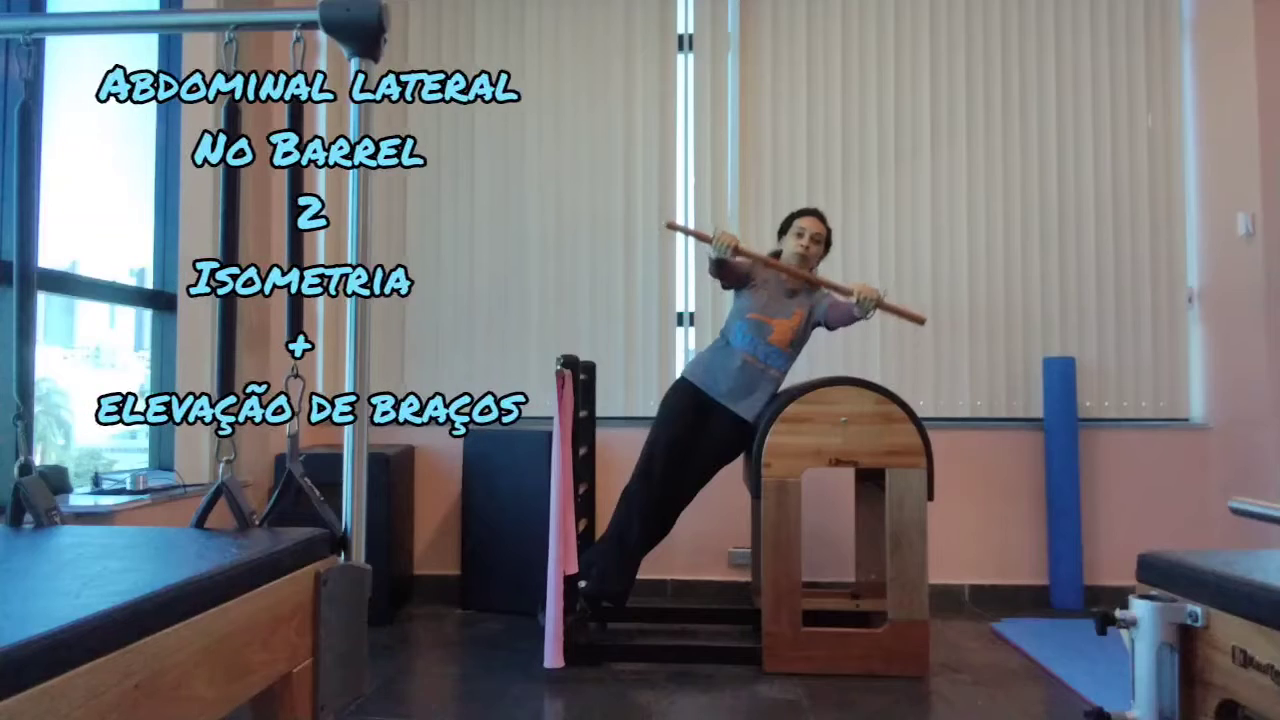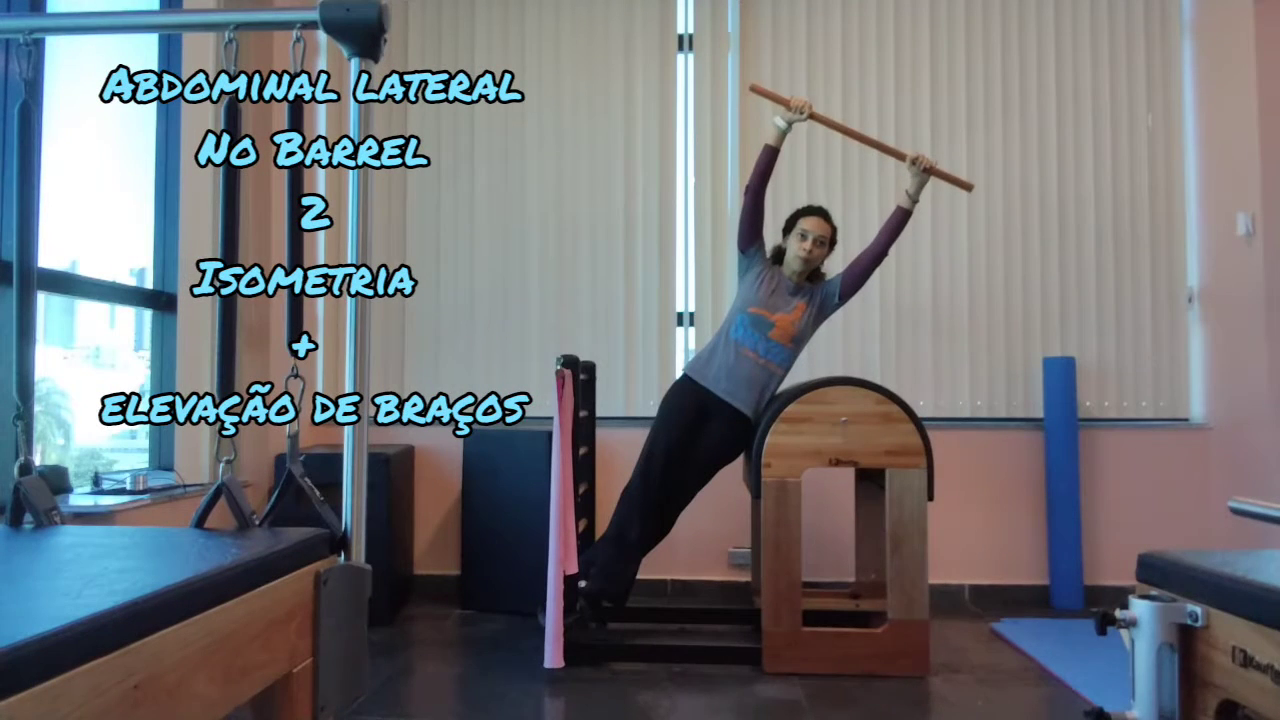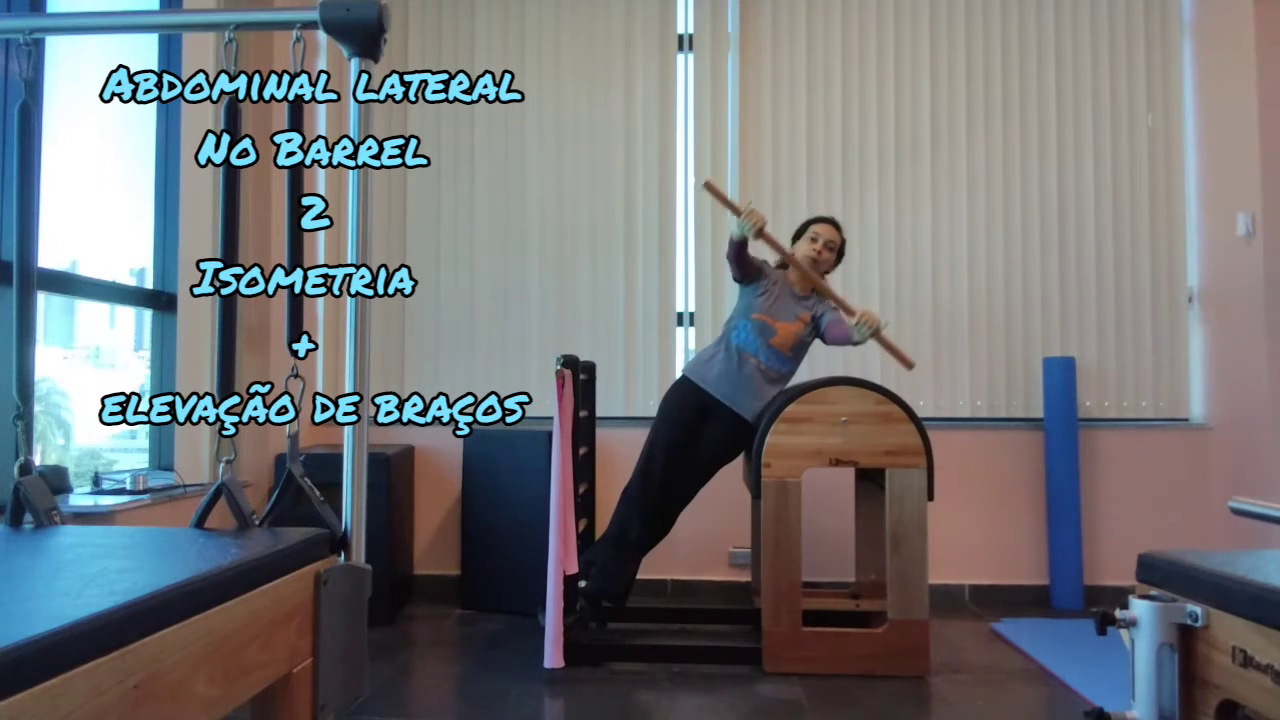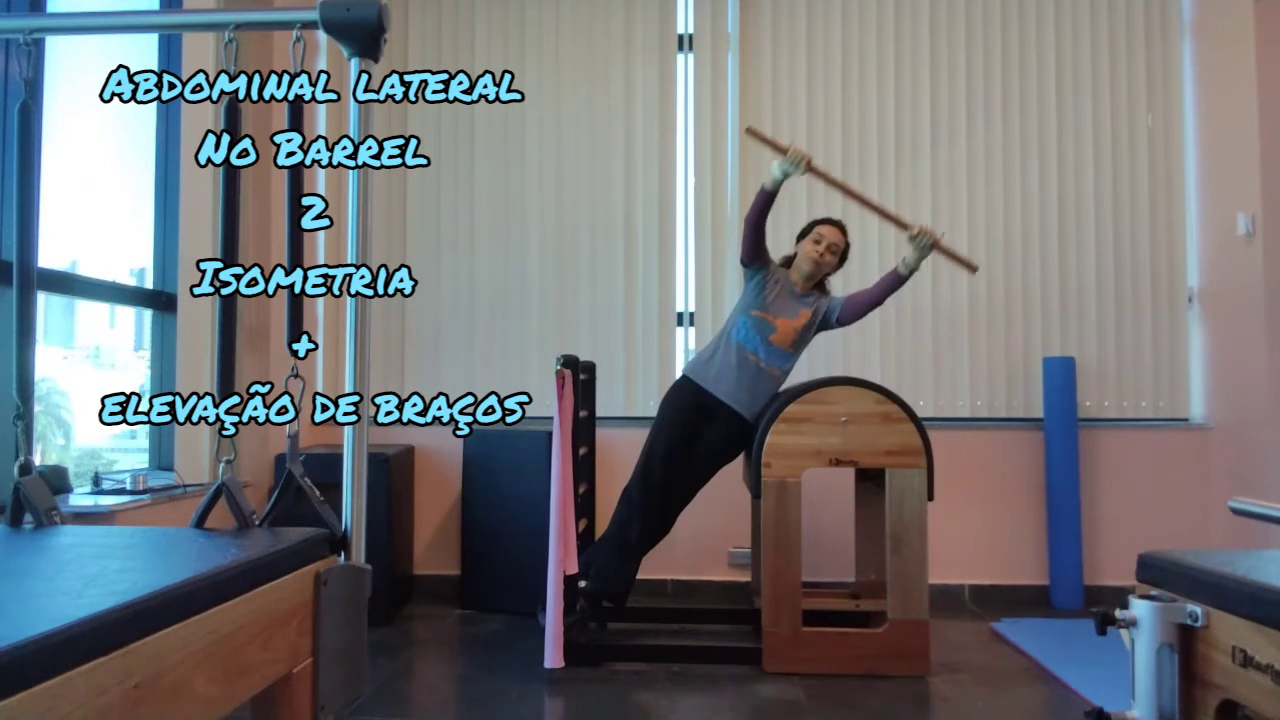
dt=1s
person 1, frame 1
left shoulder: (814, 302)
right shoulder: (753, 276)
left elbow: (839, 315)
right elbow: (721, 272)
left wrist: (862, 306)
right wrist: (719, 251)
left hip: (741, 414)
right hip: (697, 387)
left knee: (670, 500)
right knee: (648, 484)
left ankle: (602, 588)
right ankle: (593, 580)
person 1, frame 2
left shoulder: (823, 297)
right shoulder: (756, 267)
left elbow: (876, 252)
right elbow: (753, 196)
left wrist: (913, 193)
right wrist: (781, 128)
left hip: (740, 413)
right hip: (697, 386)
left knee: (671, 499)
right knee: (647, 483)
left ankle: (599, 588)
right ankle: (591, 579)
person 1, frame 3
left shoulder: (821, 310)
right shoulder: (761, 277)
left elbow: (837, 333)
right elbow: (736, 261)
left wrist: (859, 331)
right wrist: (741, 234)
left hip: (741, 415)
right hip: (698, 386)
left knee: (670, 499)
right knee: (647, 484)
left ankle: (599, 589)
right ankle: (590, 580)
person 1, frame 4
left shoulder: (822, 310)
right shoulder: (763, 275)
left elbow: (871, 298)
right elbow: (753, 224)
left wrist: (911, 262)
right wrist: (778, 177)
left hip: (740, 416)
right hip: (698, 387)
left knee: (671, 499)
right knee: (649, 483)
left ankle: (601, 587)
right ankle: (592, 578)
